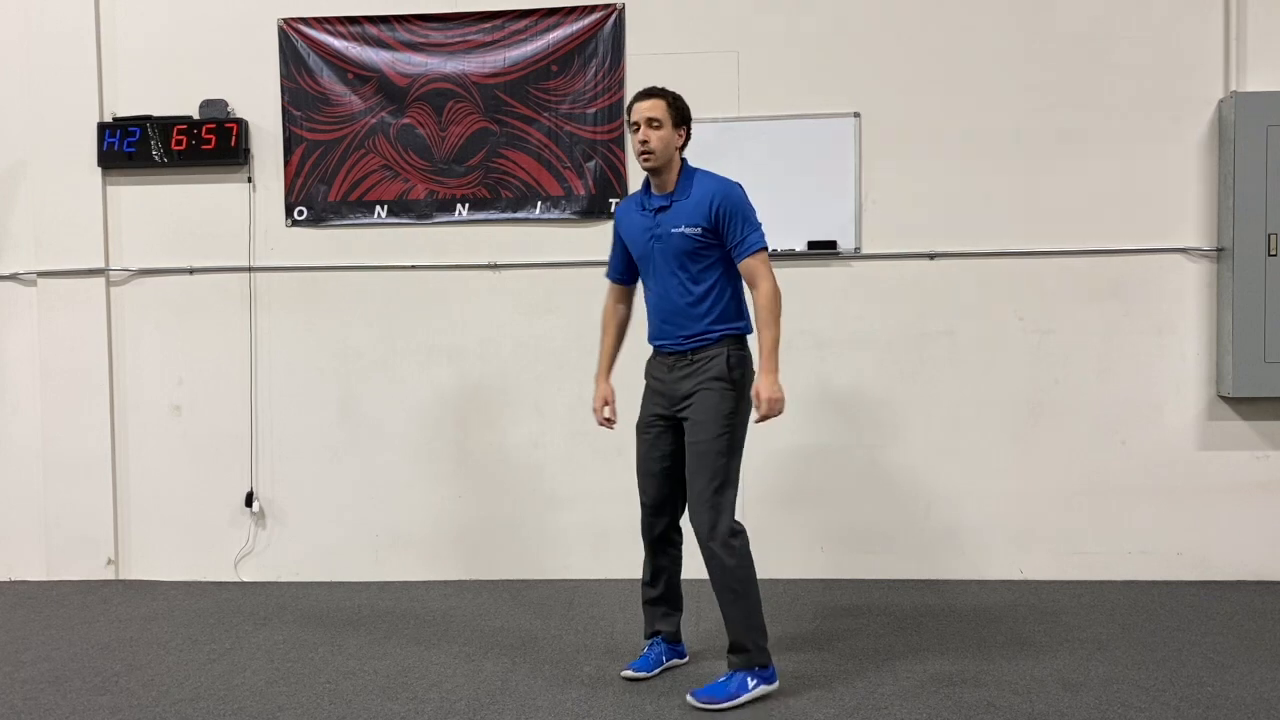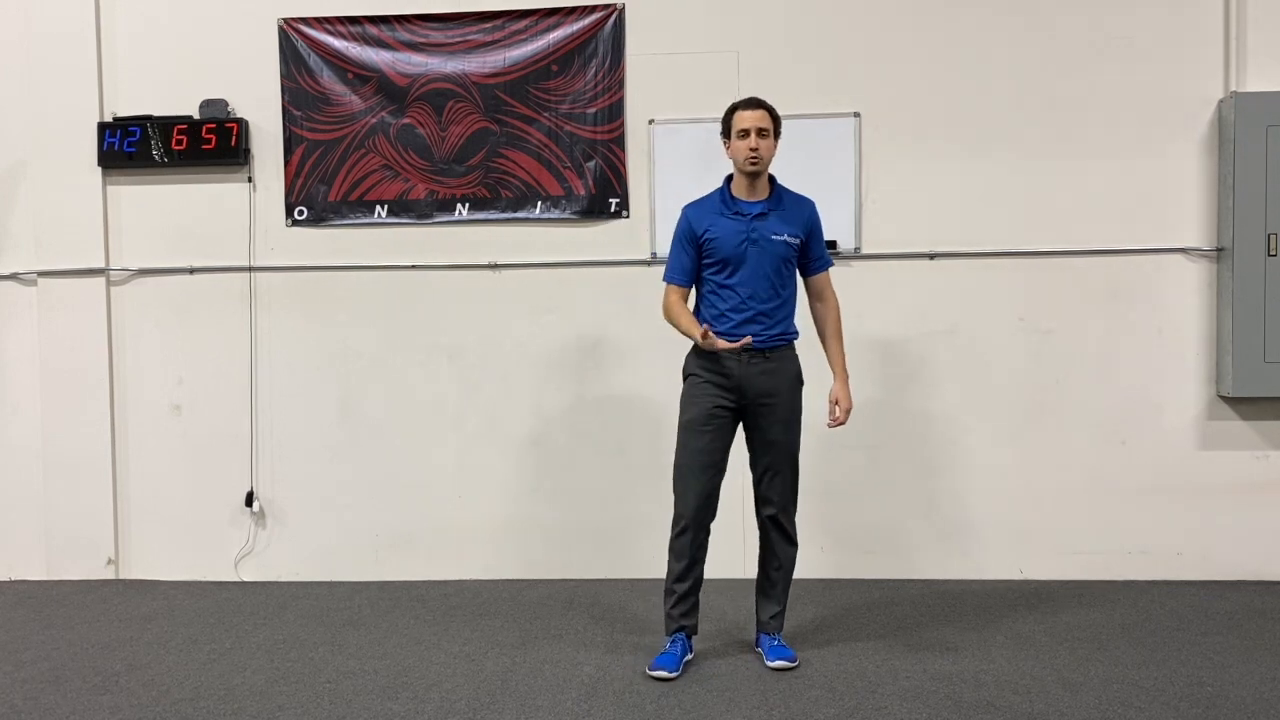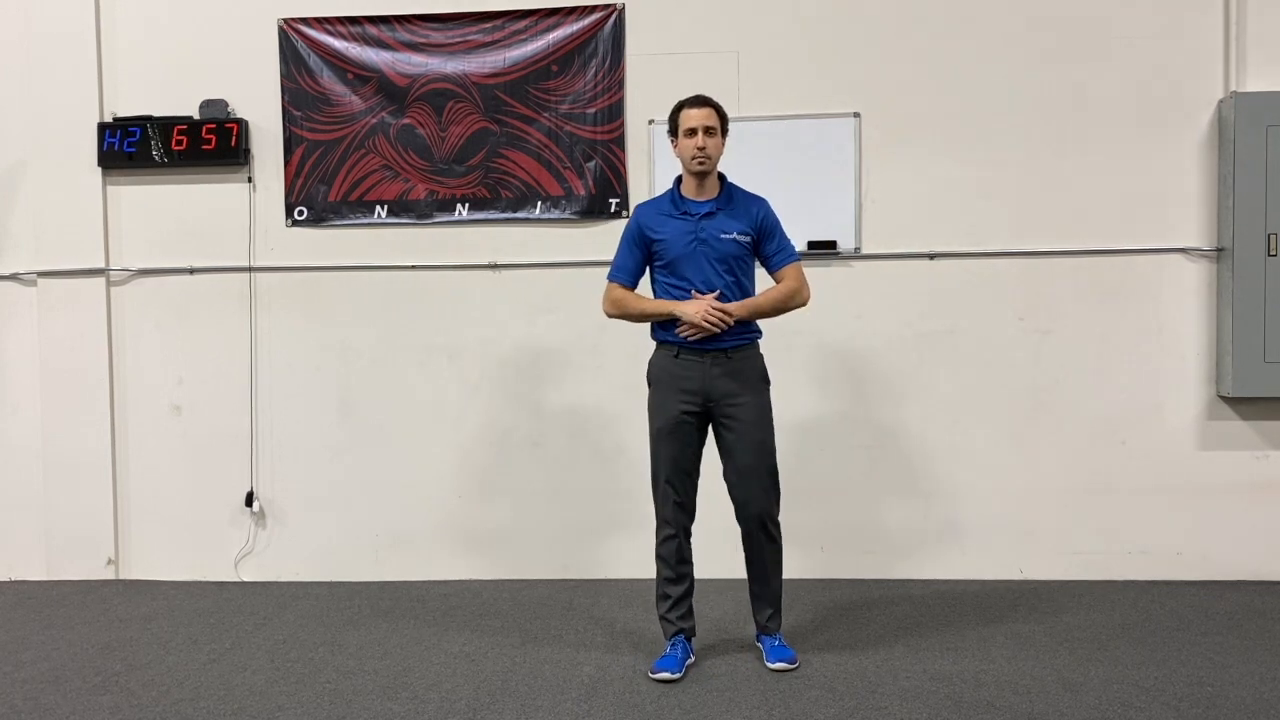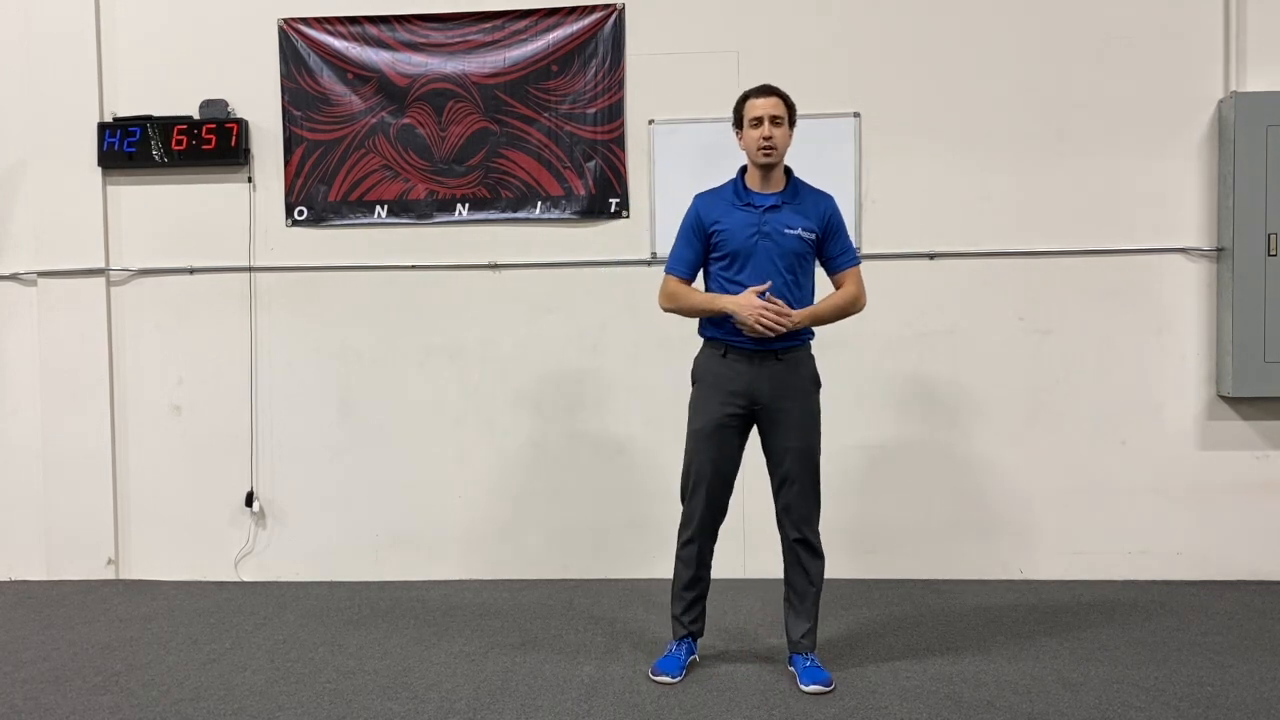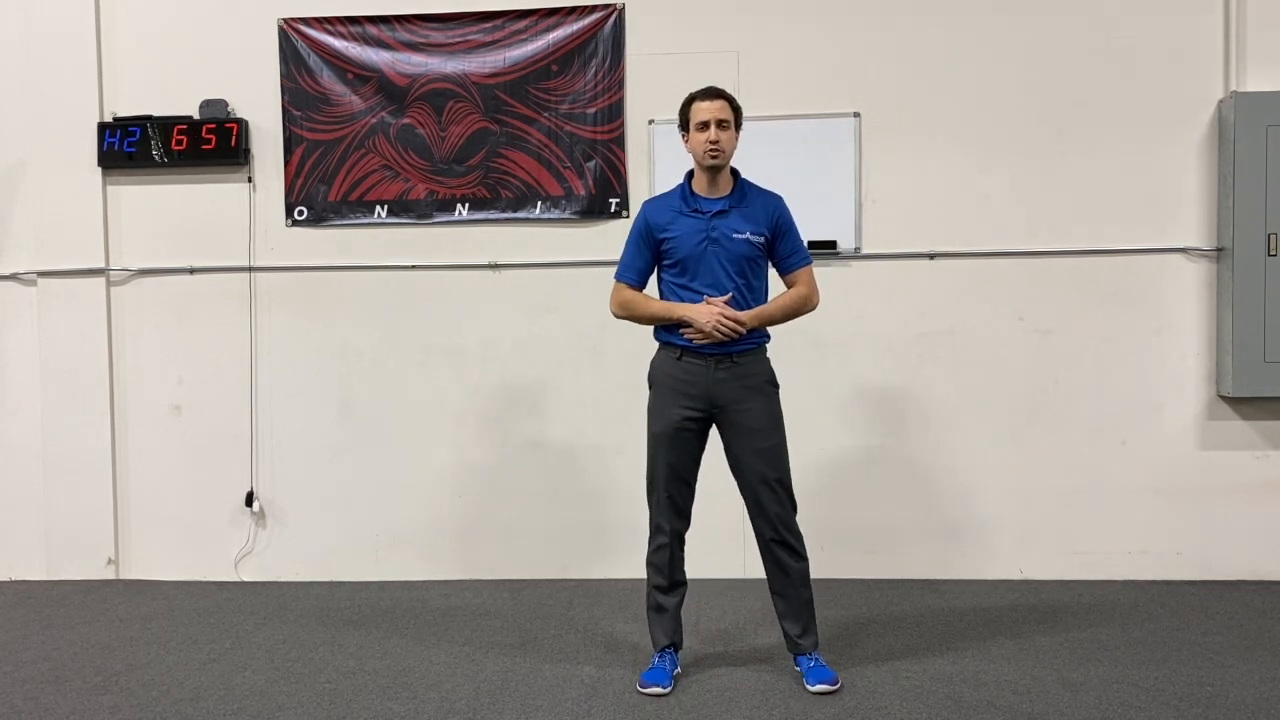
dt=1s
person 1, frame 1
left shoulder: (721, 196)
right shoulder: (627, 214)
left elbow: (762, 284)
right elbow: (619, 298)
left wrist: (767, 370)
right wrist: (603, 376)
left hip: (718, 369)
right hip: (662, 373)
left knee: (711, 516)
right knee: (657, 516)
left ankle: (750, 665)
right ankle: (664, 637)
person 1, frame 2
left shoulder: (801, 213)
right shoulder: (697, 216)
left elbow: (822, 298)
right elbow: (674, 300)
left wrist: (840, 376)
right wrist: (701, 337)
left hip: (776, 370)
right hip: (710, 370)
left knee: (777, 508)
right knee: (692, 506)
left ankle: (770, 628)
right ankle: (679, 633)
person 1, frame 3
left shoulder: (753, 210)
right shoulder: (648, 218)
left elbow: (796, 289)
right elbow: (615, 300)
left wrist: (731, 310)
right wrist: (680, 307)
left hip: (740, 368)
right hip: (674, 372)
left knee: (757, 505)
right knee: (674, 512)
left ankle: (768, 626)
right ankle: (678, 636)
person 1, frame 4
left shoulder: (818, 207)
right shoulder: (708, 206)
left elbow: (853, 293)
right elbow: (670, 294)
left wrist: (796, 316)
right wrist: (734, 304)
left hip: (791, 372)
right hip: (721, 370)
left knee: (799, 518)
right knee: (700, 511)
left ankle: (801, 648)
right ankle: (685, 636)
person 1, frame 5
left shoulder: (767, 208)
right shoulder: (656, 213)
left elbow: (805, 292)
right elbow: (622, 300)
left wrist: (744, 318)
right wrist: (689, 310)
left hip: (747, 374)
right hip: (677, 374)
left knee: (775, 515)
right knee: (667, 519)
left ankle: (805, 647)
right ankle: (666, 648)
